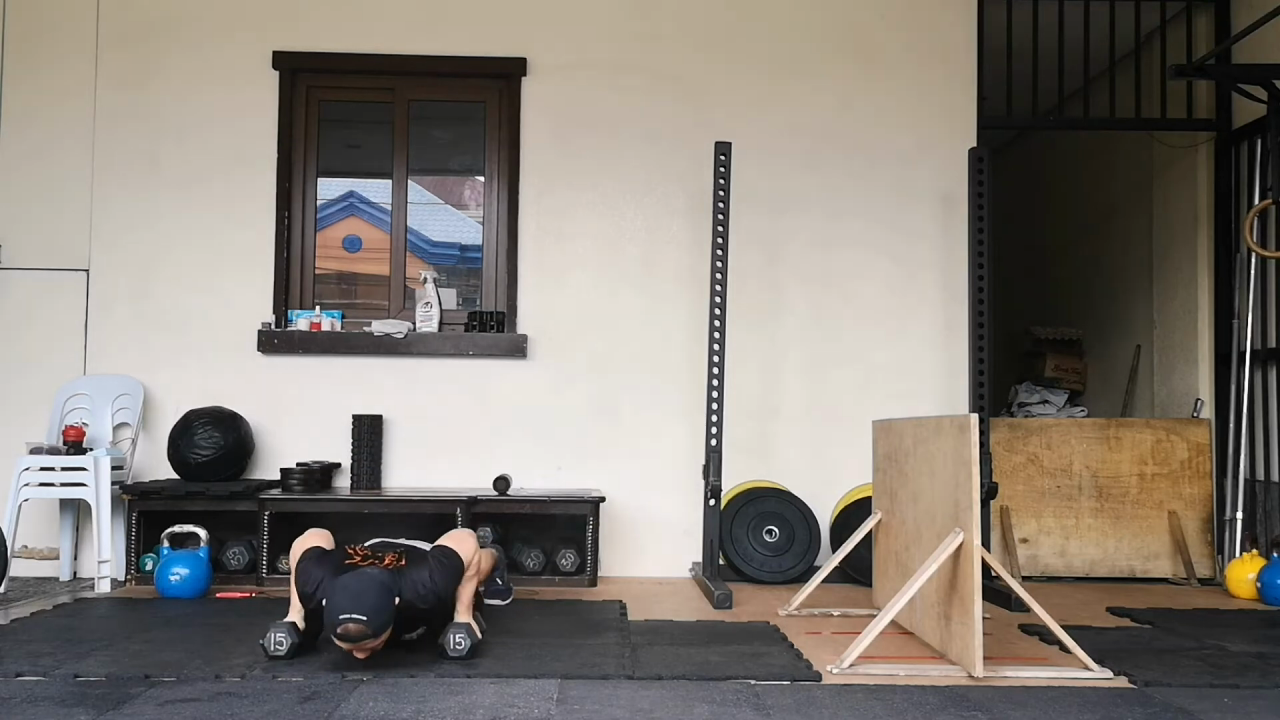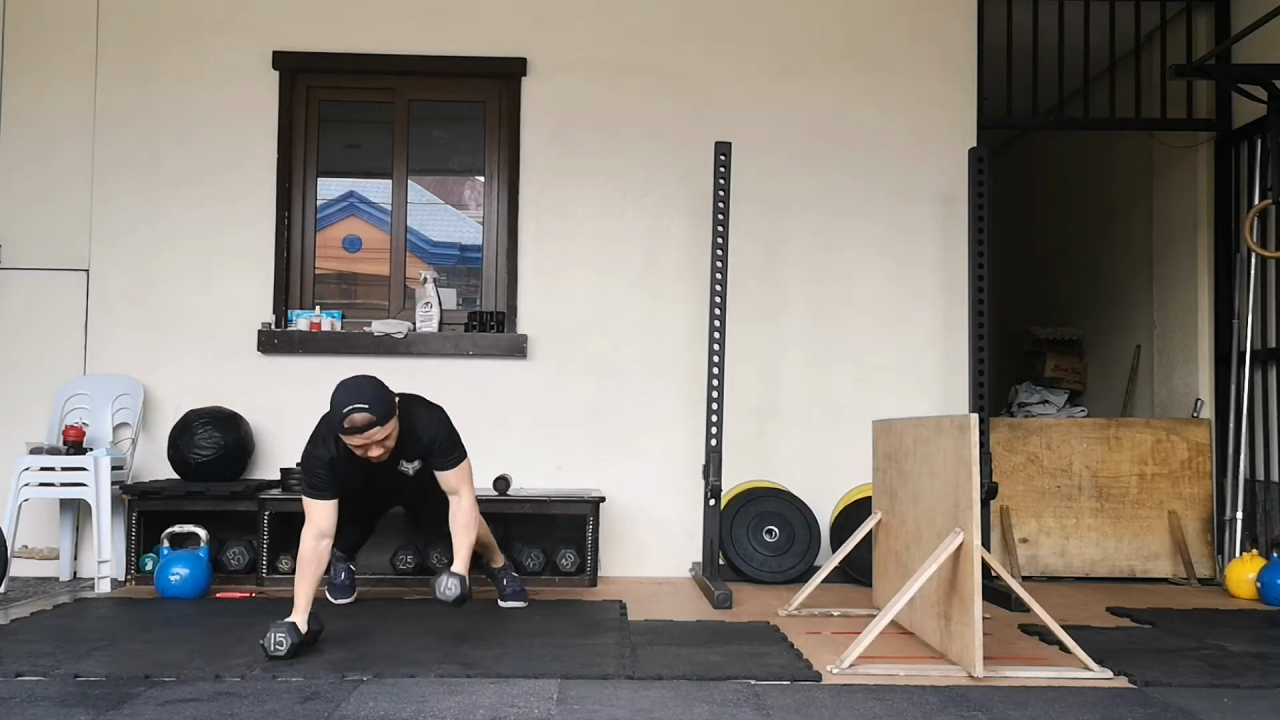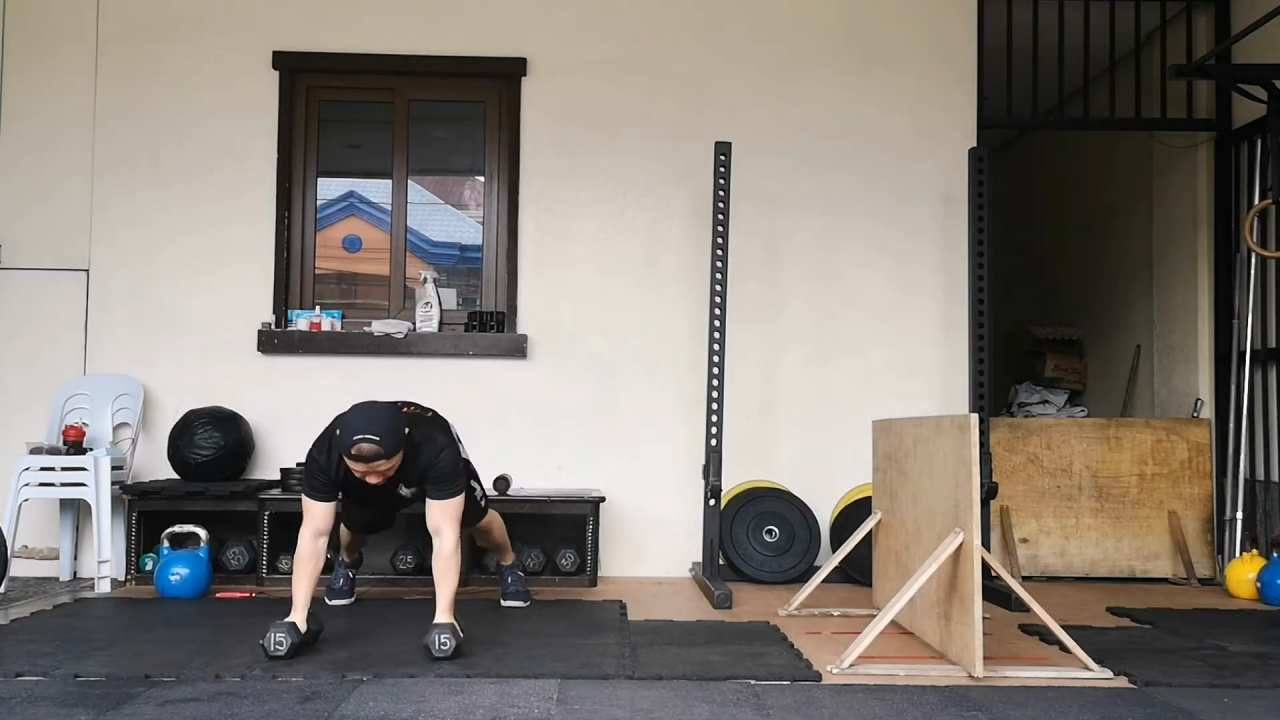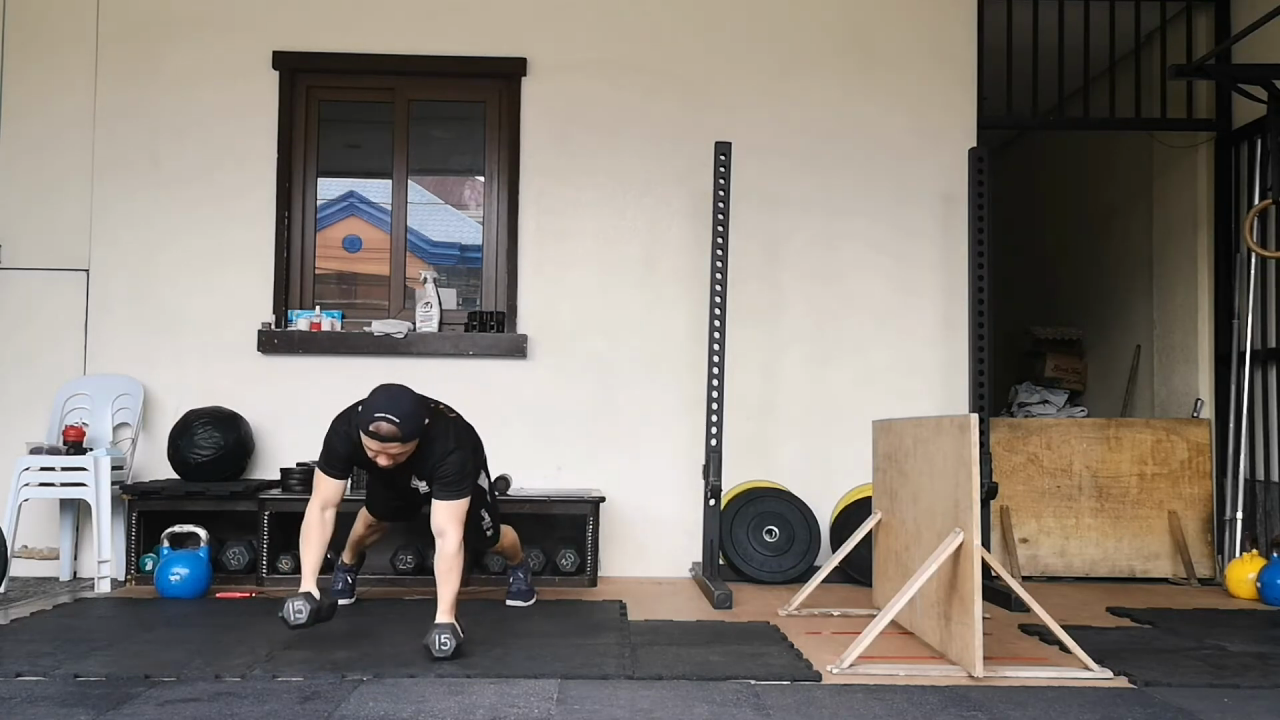
dt=1s
person 1, frame 1
left shoulder: (428, 586)
right shoulder: (317, 587)
left elbow: (467, 541)
right elbow: (313, 537)
left wrist: (463, 615)
right wrist: (296, 614)
left ankle: (493, 560)
person 1, frame 2
left shoulder: (427, 422)
right shoulder: (321, 452)
left elbow: (462, 494)
right elbow: (318, 535)
left wrist: (460, 568)
right wrist: (299, 616)
left hip: (419, 479)
left knee: (463, 520)
left ankle: (498, 566)
right ankle: (341, 559)
person 1, frame 3
left shoulder: (438, 450)
right shoulder: (326, 453)
left elbow: (444, 536)
right elbow: (314, 534)
left wrist: (444, 615)
right wrist: (298, 614)
left hip: (432, 465)
left knee: (477, 518)
left ankle: (509, 566)
right ankle: (347, 562)
person 1, frame 4
left shoulder: (451, 449)
right shoulder: (346, 430)
left elbow: (447, 537)
right elbow: (323, 507)
left wrist: (445, 616)
right wrist: (308, 583)
left hip: (457, 473)
left knee: (485, 539)
left ankle: (518, 567)
right ankle: (347, 565)
